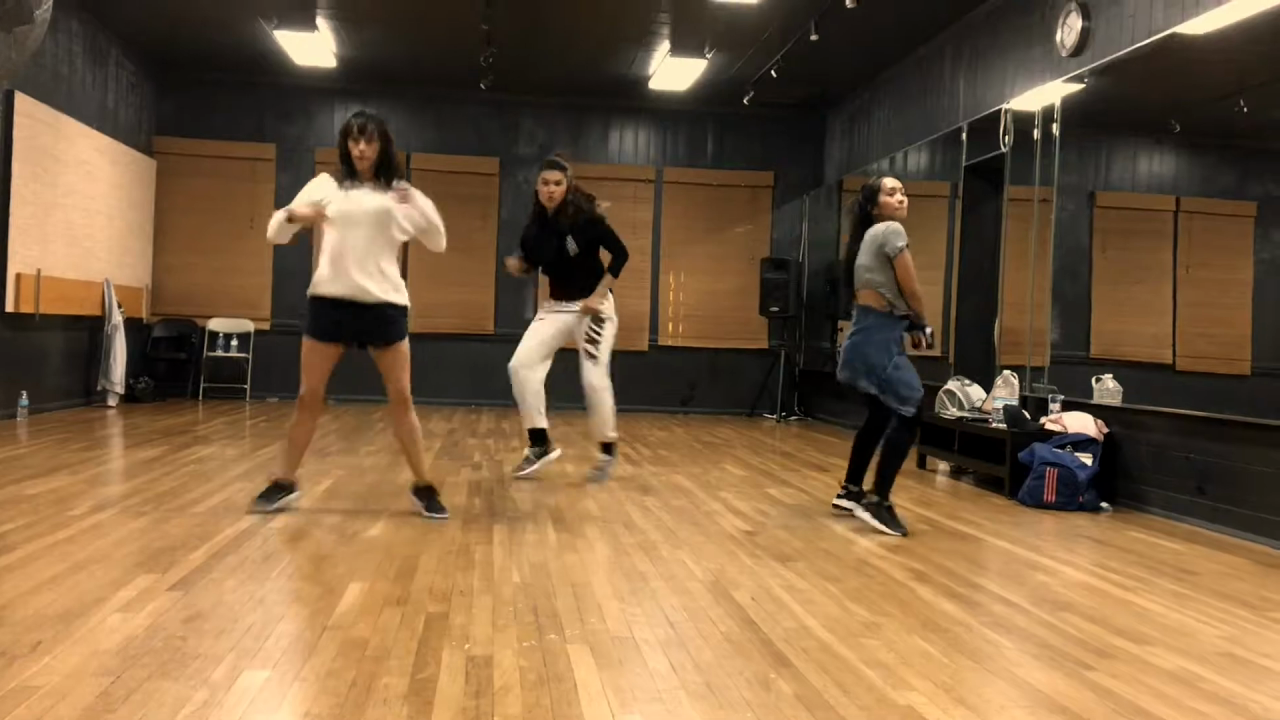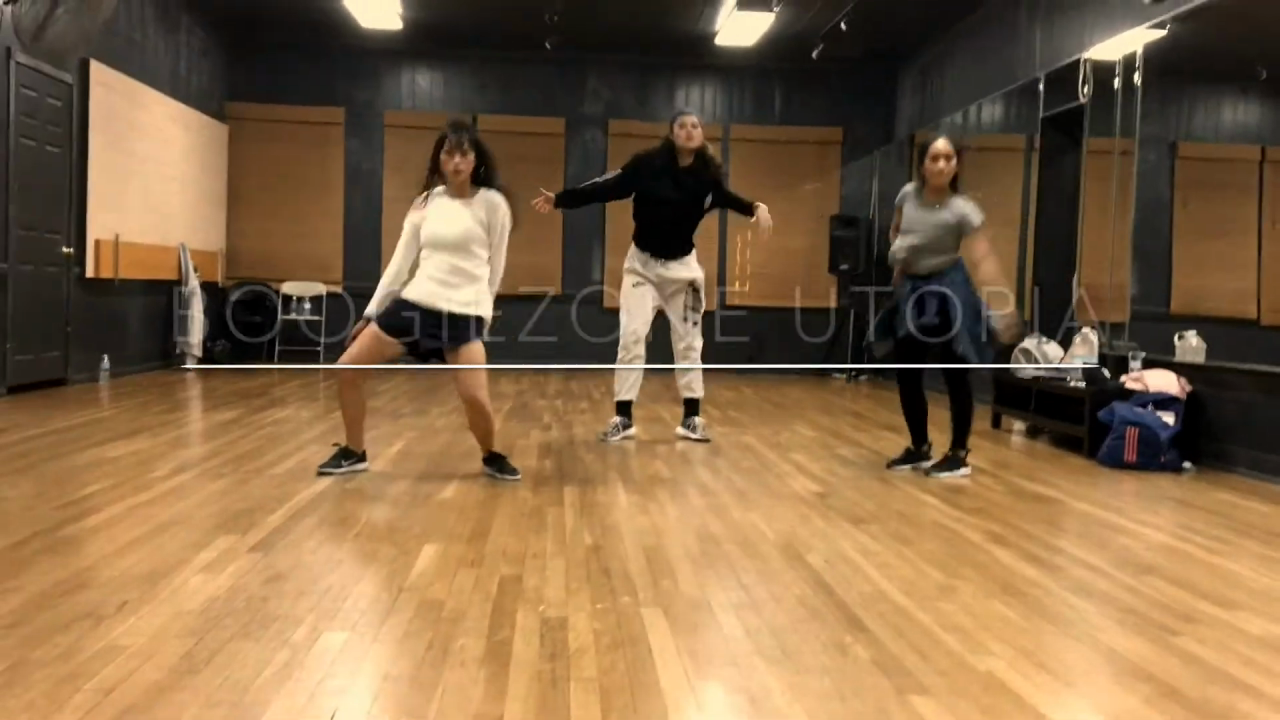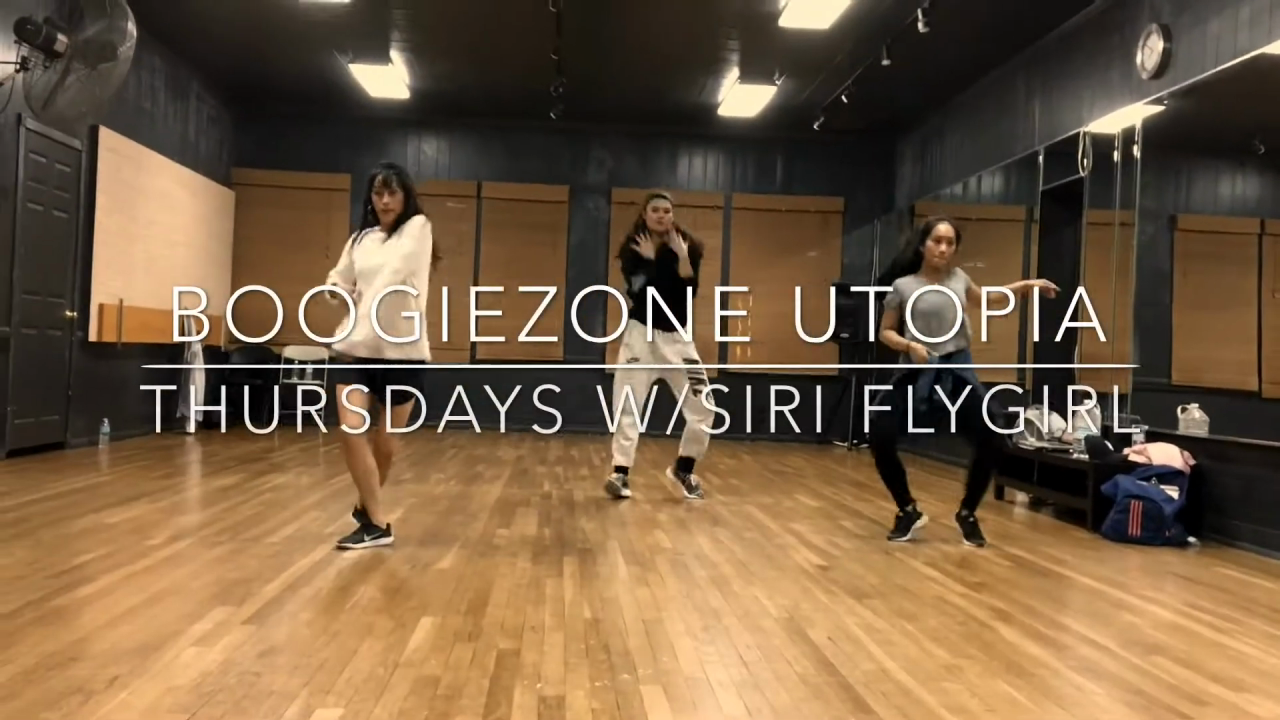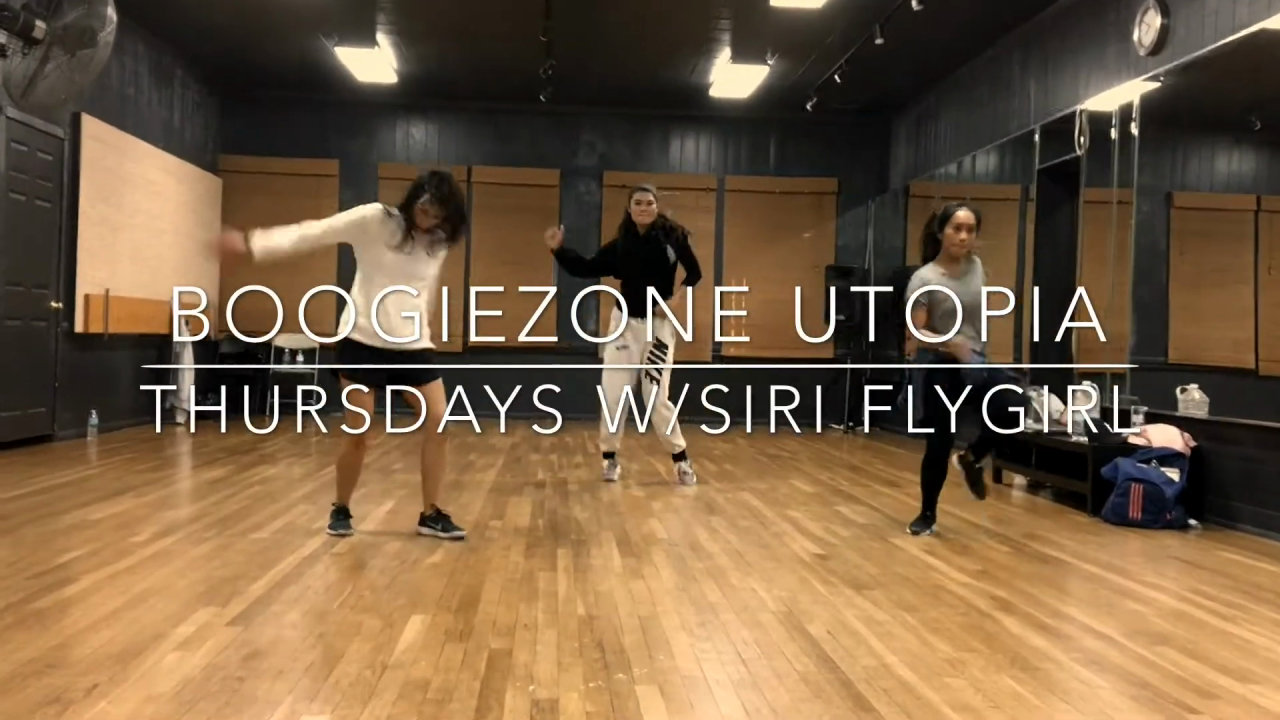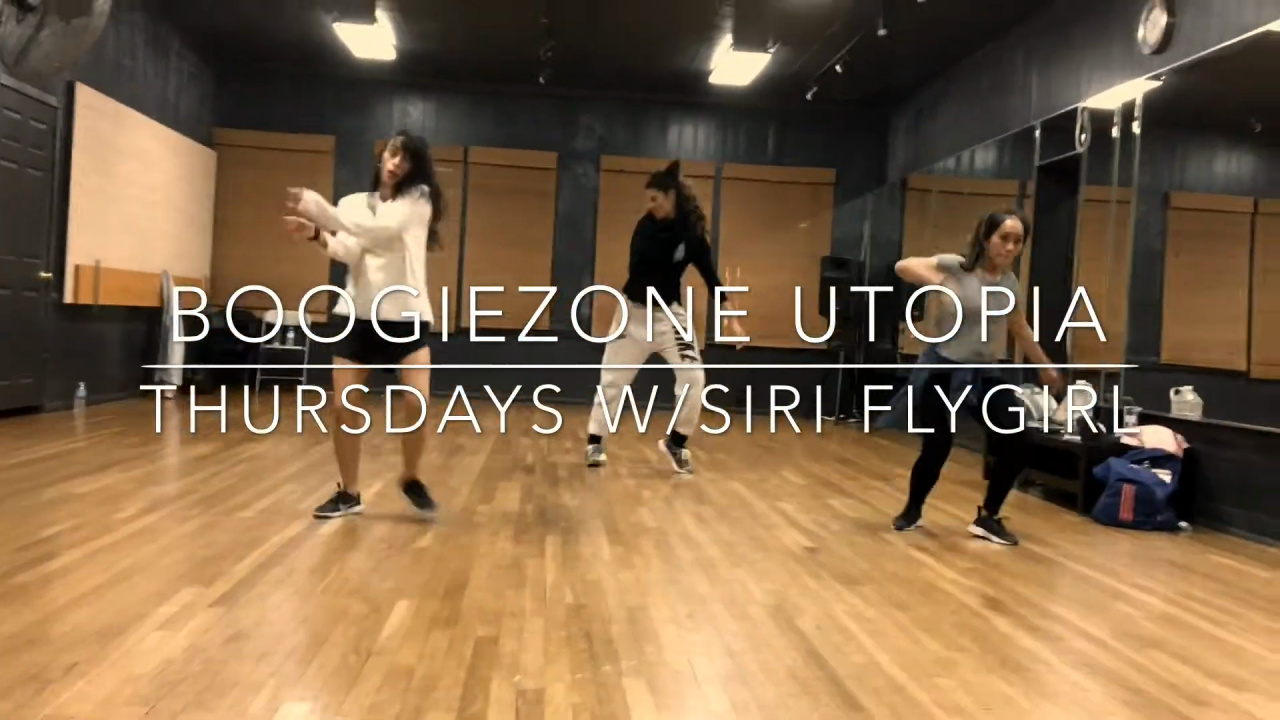
dt=1s
person 1, frame 1
left shoulder: (400, 193)
right shoulder: (325, 186)
left elbow: (437, 243)
right elbow: (275, 233)
left wrist: (424, 208)
right wrist: (294, 215)
left hip: (385, 303)
right hip: (330, 300)
left knee: (401, 399)
right knee: (309, 398)
left ankle: (423, 486)
right ankle: (284, 482)
person 1, frame 2
left shoulder: (493, 204)
right shoulder: (424, 205)
left elbow: (494, 269)
right elbow: (401, 261)
left wrist: (482, 313)
right wrist: (372, 313)
left hip: (463, 313)
right hip: (413, 306)
left knee: (475, 399)
right knee: (346, 369)
left ankle: (492, 457)
right ankle: (353, 452)
person 1, frame 3
left shoulder: (417, 227)
right shoulder: (359, 240)
left elbow: (395, 282)
right elbow: (338, 285)
left wrist: (358, 330)
right wrist: (346, 292)
left hip: (404, 353)
right hip: (356, 351)
left knee: (385, 443)
right knee: (352, 431)
left ankle: (366, 509)
right ankle: (377, 523)
person 1, frame 4
left shoulder: (437, 245)
right shoulder: (375, 220)
right elbow: (314, 232)
right wrist: (255, 244)
left hip: (415, 348)
right hip: (364, 344)
left knee: (436, 428)
right knee: (357, 435)
left ankle: (431, 515)
right ankle: (340, 510)
person 1, frame 5
left shoulder: (419, 198)
right shoulder: (354, 203)
left elbow: (381, 229)
right elbow: (349, 250)
left wrist: (320, 207)
right wrist: (315, 232)
left hip: (409, 316)
right hip: (357, 315)
left knee: (417, 406)
right knee: (344, 407)
left ankle: (412, 481)
right ankle: (348, 494)
person 2, frame 1
left shoulder: (872, 239)
right shoulder: (889, 231)
right elbow: (912, 291)
left wrist: (913, 324)
right wrist: (921, 322)
left hip: (878, 333)
right hip: (879, 334)
left knee: (881, 418)
right knee: (908, 418)
left ankle: (851, 490)
right ankle: (878, 502)
person 2, frame 2
left shoulder: (965, 210)
right shoulder: (909, 194)
left elbow: (985, 260)
right wrist: (897, 265)
left hip: (946, 294)
right hip: (910, 292)
left knee: (956, 375)
right knee: (906, 376)
left ankle: (958, 454)
right ankle: (919, 448)
person 2, frame 3
left shoulder: (957, 277)
right shoulder: (903, 286)
left elbow: (982, 300)
right elbow: (886, 331)
left wrist: (1025, 286)
right wrist: (910, 346)
left hip: (958, 372)
right hip: (918, 374)
left knee: (989, 442)
right knee: (880, 440)
left ankle: (967, 515)
right ankle: (908, 512)
person 2, frame 4
left shoulder: (976, 266)
right shoulder: (924, 280)
right elbow: (914, 337)
right wrist: (948, 344)
left hip: (975, 361)
right hip: (939, 366)
left knee: (1010, 410)
right knee: (939, 444)
left ankle: (970, 458)
right ankle: (928, 513)
person 2, frame 5
left shoulder: (1011, 284)
right shoulder: (955, 268)
left elbow: (1019, 330)
right elbow: (903, 266)
left wrist: (1045, 363)
right wrist: (931, 275)
left hip: (987, 374)
right hip: (945, 370)
left knee: (1014, 447)
right knee: (935, 451)
left ankle: (987, 517)
right ankle: (913, 509)
person 3, frame 1
left shoulder: (585, 216)
right shoulder: (537, 224)
left elbow: (620, 253)
right elbow: (532, 259)
left wrist: (600, 292)
right wrist: (518, 263)
left hip: (591, 309)
right hip: (556, 307)
left knee: (594, 382)
right knee: (521, 365)
left ankle: (607, 452)
right ankle: (540, 443)
person 3, frame 2
left shoulder: (709, 175)
right shoulder: (648, 164)
left elbow: (728, 200)
right elbow: (610, 185)
left wrist: (756, 208)
right wrist: (561, 198)
left hip: (682, 266)
right hip: (641, 262)
left knee: (688, 341)
right knee: (631, 337)
left ankle: (691, 417)
right ankle: (622, 417)
person 3, frame 3
left shoulder: (688, 247)
right shoulder: (634, 249)
left elbow: (692, 289)
right elbow: (632, 291)
left wrist: (682, 259)
right wrist: (647, 258)
left hip: (677, 336)
right hip: (641, 334)
left knee: (702, 405)
right knee: (628, 405)
left ankle: (684, 469)
right ankle: (621, 475)
person 3, frame 4
left shoulder: (672, 235)
right shoulder: (618, 245)
left elbow: (694, 272)
right elbow: (585, 268)
left wrist: (677, 300)
right wrist: (558, 249)
left hip: (659, 323)
right hip: (625, 322)
left knee: (657, 394)
right knee: (614, 394)
left ankle: (680, 458)
right ankle: (610, 458)
person 3, frame 5
left shoulder: (692, 232)
right shoulder: (645, 225)
left elbow: (709, 273)
left wrist: (729, 315)
right wrist: (631, 293)
left hip: (668, 314)
right hip: (632, 311)
left knee: (693, 380)
right knee: (612, 379)
left ankle: (676, 443)
right ankle: (595, 443)
